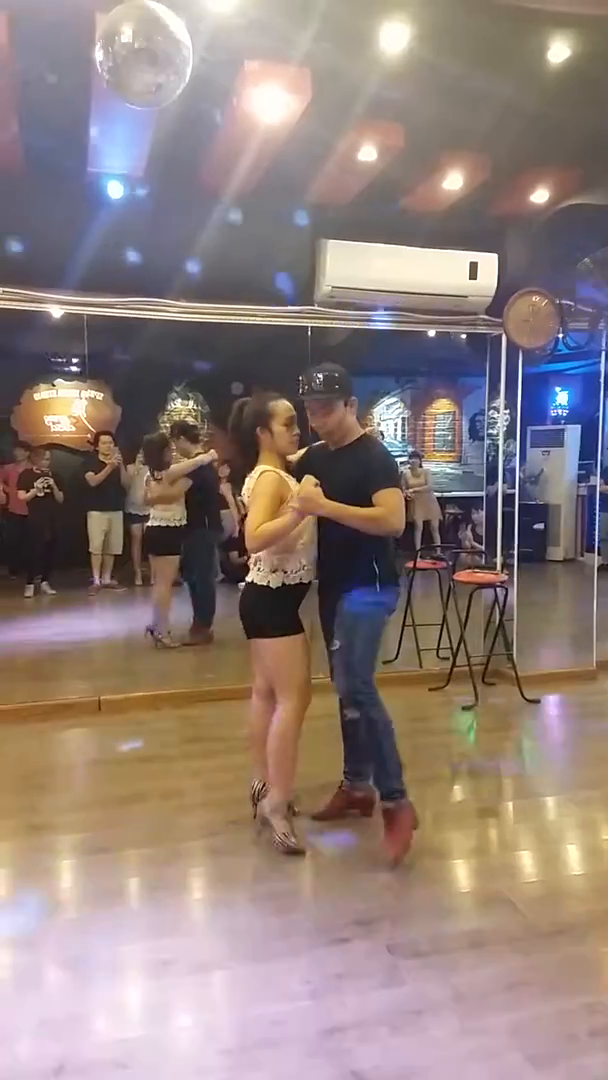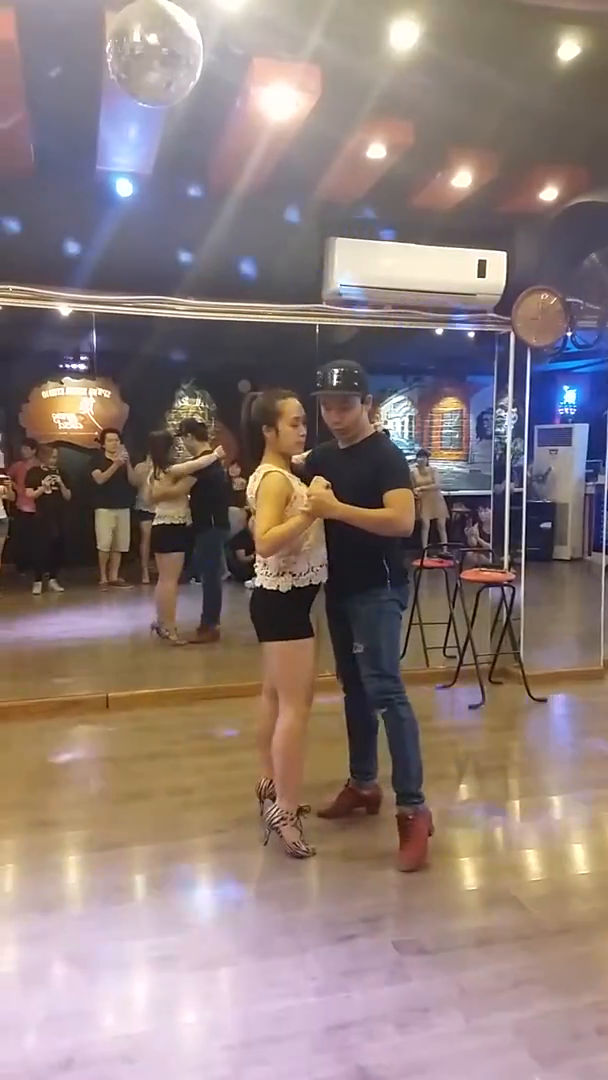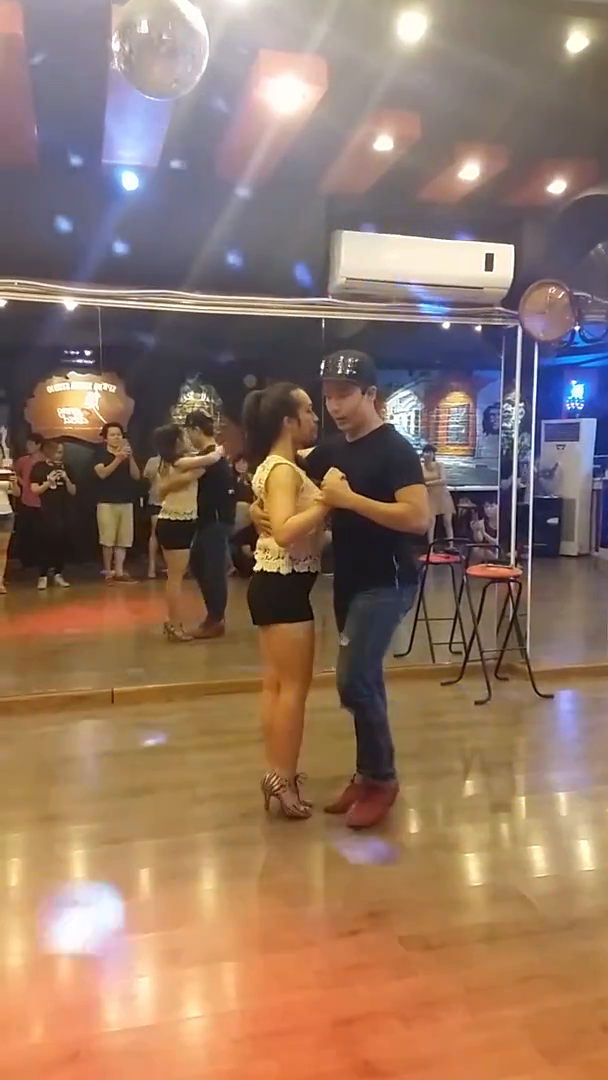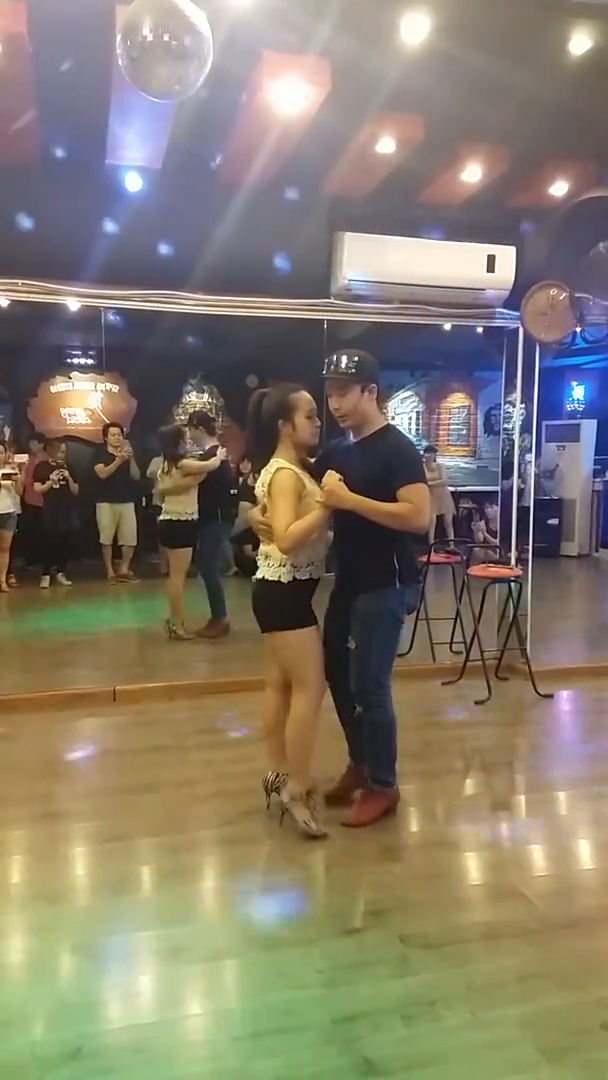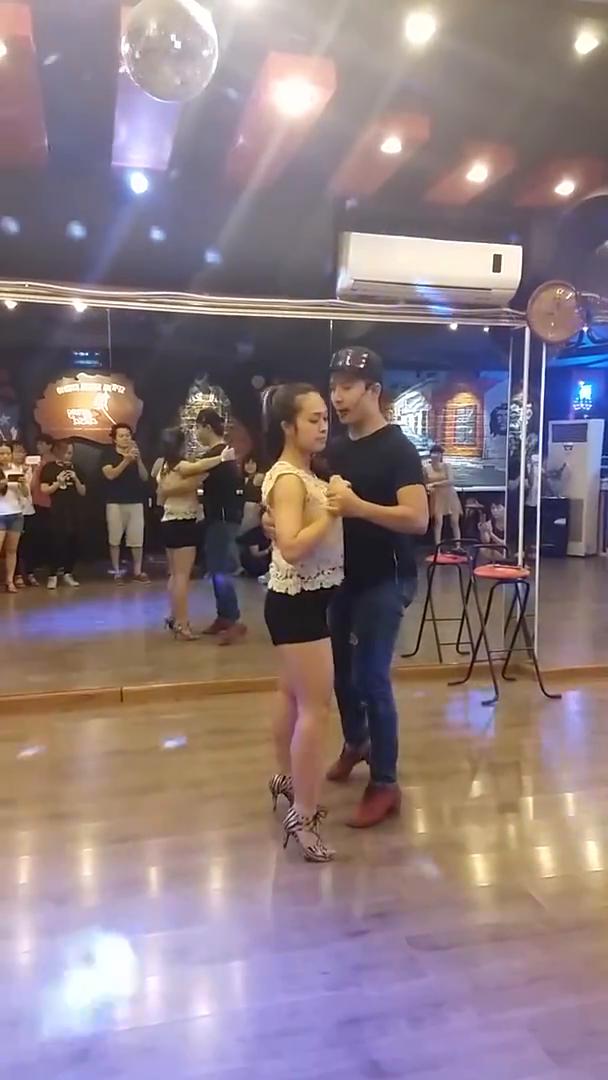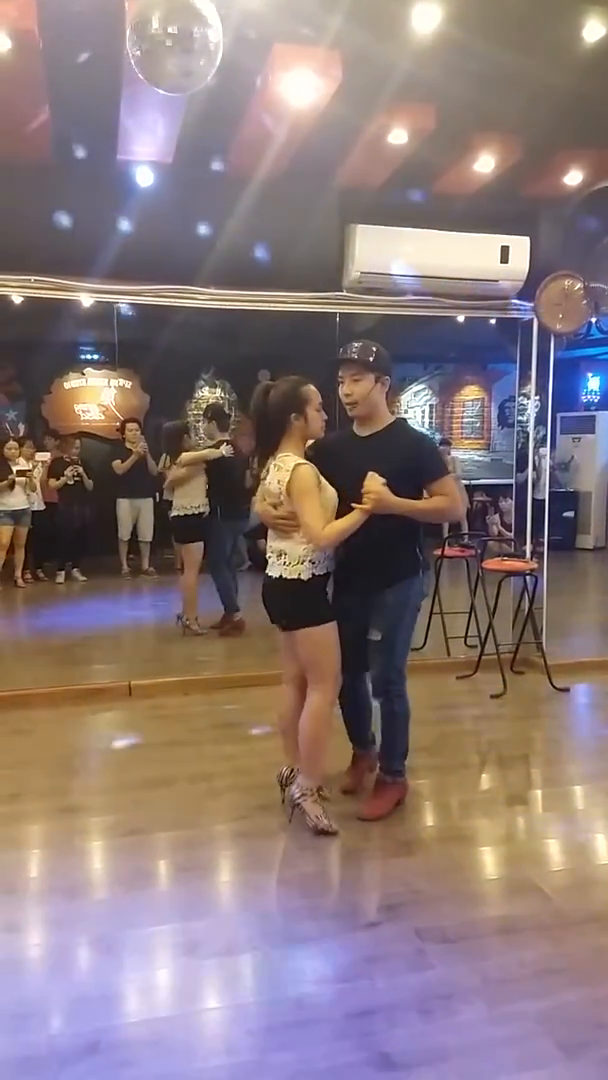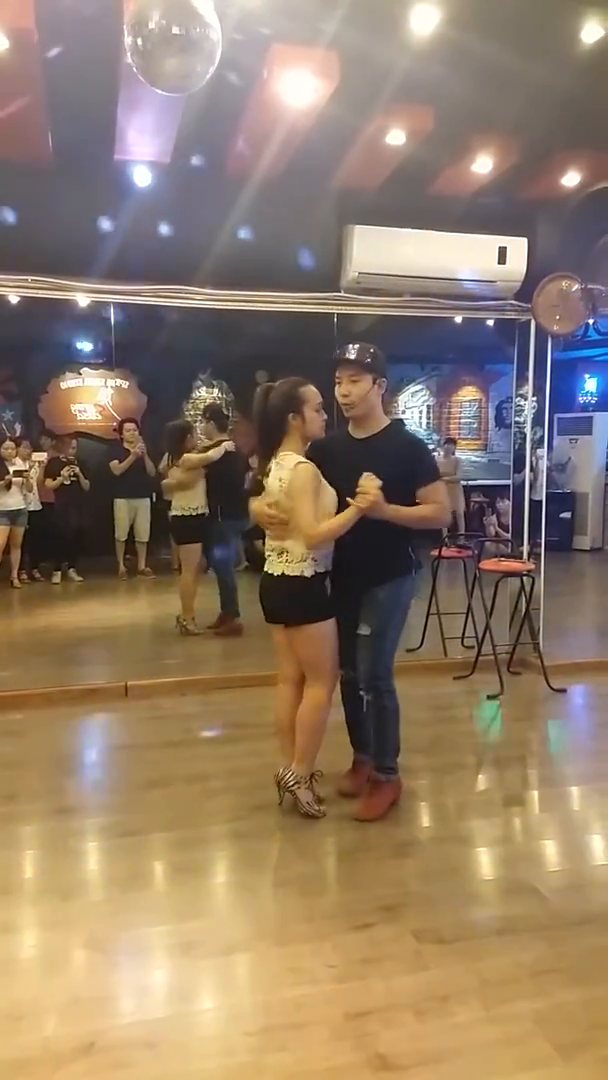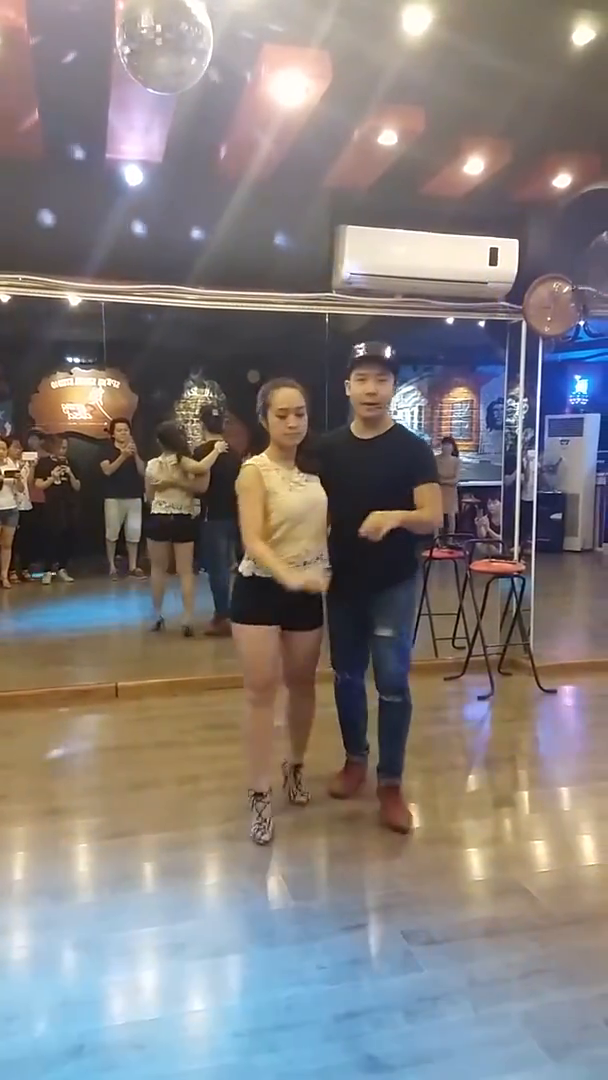
dt=0.4s
person 1, frame 1
left shoulder: (373, 457)
right shoulder: (313, 458)
left elbow: (393, 521)
right elbow: (289, 503)
left wrist: (325, 506)
left hip: (368, 587)
right hip: (333, 586)
left knee: (358, 689)
right knee: (346, 688)
left ankle: (396, 803)
right ankle: (356, 784)
person 1, frame 2
left shoulder: (385, 456)
right shoulder: (322, 457)
left elbow: (403, 522)
left wrist: (336, 508)
left hip: (378, 588)
right hip: (340, 586)
left knee: (384, 690)
right knee: (354, 685)
left ankle: (413, 809)
right ankle: (363, 782)
person 1, frame 3
left shoulder: (395, 450)
right shoulder: (330, 450)
left elbow: (418, 518)
left wrist: (351, 499)
right wrist: (260, 508)
left hip: (385, 584)
right hip: (349, 580)
left knee: (355, 681)
right knee: (361, 681)
left ankle: (383, 781)
right ankle: (365, 776)
person 1, frame 4
left shoulder: (397, 450)
right shoulder: (337, 451)
left elbow: (418, 519)
left wrist: (349, 500)
right wrist: (263, 514)
left hip: (385, 584)
right hip: (348, 580)
left knee: (368, 685)
right knee: (337, 673)
left ankle: (381, 787)
right ankle: (360, 762)
person 1, frame 5
left shoulder: (396, 448)
right shoulder: (337, 450)
left elbow: (416, 519)
left wrist: (358, 507)
left hip: (384, 580)
right hip: (348, 577)
left knee: (371, 678)
right knee: (340, 669)
left ankle: (384, 784)
right ankle: (358, 744)
person 1, frame 6
left shoulder: (412, 444)
right shoulder: (332, 447)
left elbow: (453, 507)
left wrist: (394, 504)
right wrist: (267, 509)
left hip: (397, 580)
right hip: (349, 578)
left knee: (387, 678)
right knee: (347, 672)
left ankle: (393, 776)
right ankle: (363, 750)
person 1, frame 7
left shoulder: (408, 447)
right shoulder: (328, 448)
left elbow: (440, 513)
left wrist: (385, 509)
right wrist: (264, 507)
left hip: (389, 578)
right hip: (344, 575)
left knee: (375, 674)
right knee: (350, 671)
left ankle: (387, 774)
right ankle: (363, 757)
person 1, frame 8
left shoulder: (411, 449)
right shoulder: (330, 448)
left elbow: (432, 517)
left wrist: (395, 518)
left hip: (394, 582)
right hip: (343, 580)
left knee: (392, 682)
right knee: (346, 675)
left ankle: (390, 783)
right ankle: (355, 758)
person 2, frame 1
left shoulder: (276, 473)
right shoulder: (269, 478)
right elbow: (254, 539)
right wrist: (300, 511)
left hip: (270, 596)
right hip: (272, 598)
left knee: (266, 694)
right knee: (292, 699)
left ankle: (264, 786)
right ankle: (276, 804)
person 2, frame 2
left shoulder: (282, 473)
right shoulder: (273, 479)
right elbow: (264, 543)
right wrist: (308, 513)
left hip: (280, 596)
right hip: (283, 599)
left knee: (275, 694)
right knee: (295, 703)
left ankle: (270, 783)
right ankle: (284, 811)
person 2, frame 3
left shoulder: (279, 466)
right shoulder: (282, 470)
right elbow: (284, 532)
right wrist: (326, 502)
left hip: (271, 582)
right hip: (283, 584)
left knee: (275, 683)
right knee: (295, 684)
left ankle: (275, 775)
right ankle: (283, 779)
person 2, frame 4
left shoulder: (290, 468)
right shoulder: (284, 474)
right elbow: (286, 539)
right wrist: (325, 505)
left hip: (281, 589)
right hip: (285, 591)
left knee: (281, 685)
right knee: (308, 690)
left ankle: (277, 773)
right ankle: (296, 792)
person 2, frame 5
left shoulder: (304, 471)
right shoulder: (288, 479)
right elbow: (292, 549)
right wrist: (332, 512)
left hip: (300, 597)
right hip: (298, 600)
left knee: (293, 693)
right knee: (315, 706)
left ankle: (285, 776)
right ankle: (303, 816)
person 2, frame 6
left shoulder: (274, 464)
right shoulder: (302, 471)
left elbow: (264, 511)
right elbow: (321, 537)
right wrist: (364, 509)
left hip: (278, 582)
right hip: (302, 587)
left knee: (295, 681)
right knee: (324, 686)
left ankle: (293, 772)
right ankle: (307, 788)
person 2, frame 7
left shoulder: (279, 464)
right shoulder: (300, 469)
right elbow: (312, 536)
right wrist: (359, 509)
left hip: (280, 581)
right hip: (299, 585)
left knee: (293, 680)
right knee: (321, 680)
left ankle: (290, 770)
right ankle: (299, 775)
person 2, frame 8
left shoulder: (311, 470)
right shoulder: (254, 471)
right elbow: (254, 543)
right wrist: (291, 577)
left hip: (306, 592)
right hip: (259, 591)
left knee: (301, 684)
right knee: (261, 692)
left ankle: (295, 765)
right ankle: (259, 795)
